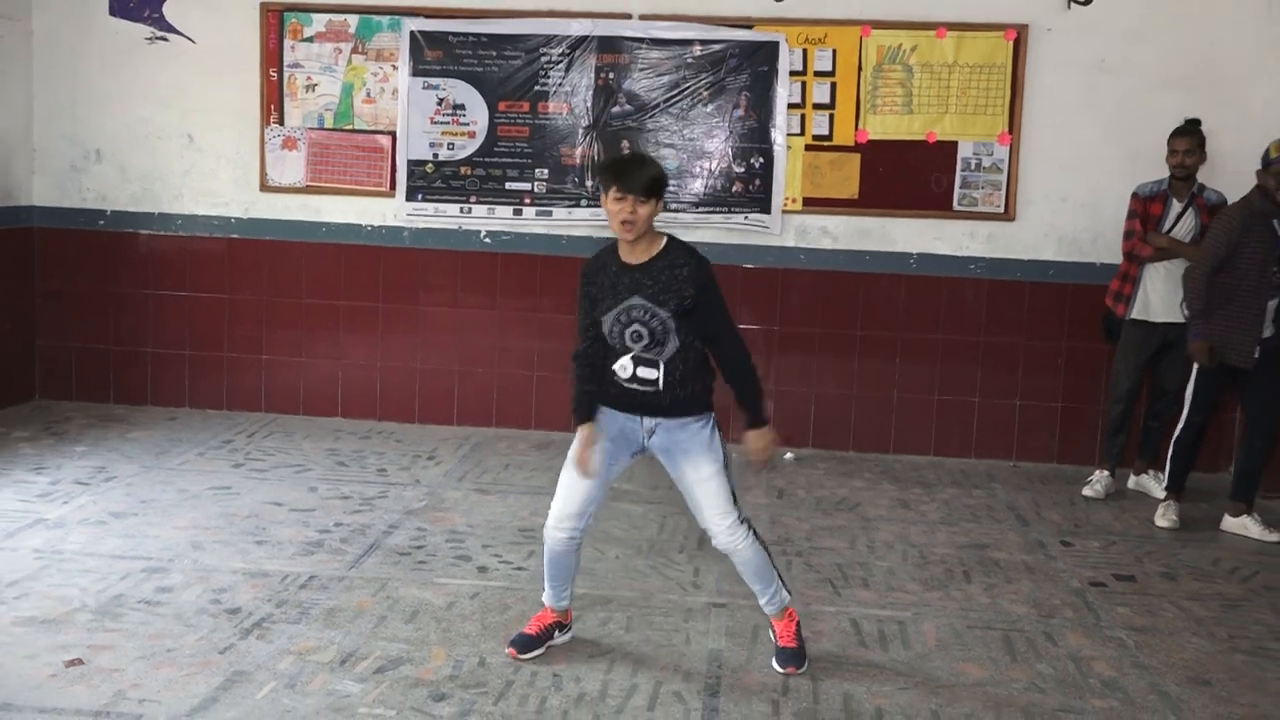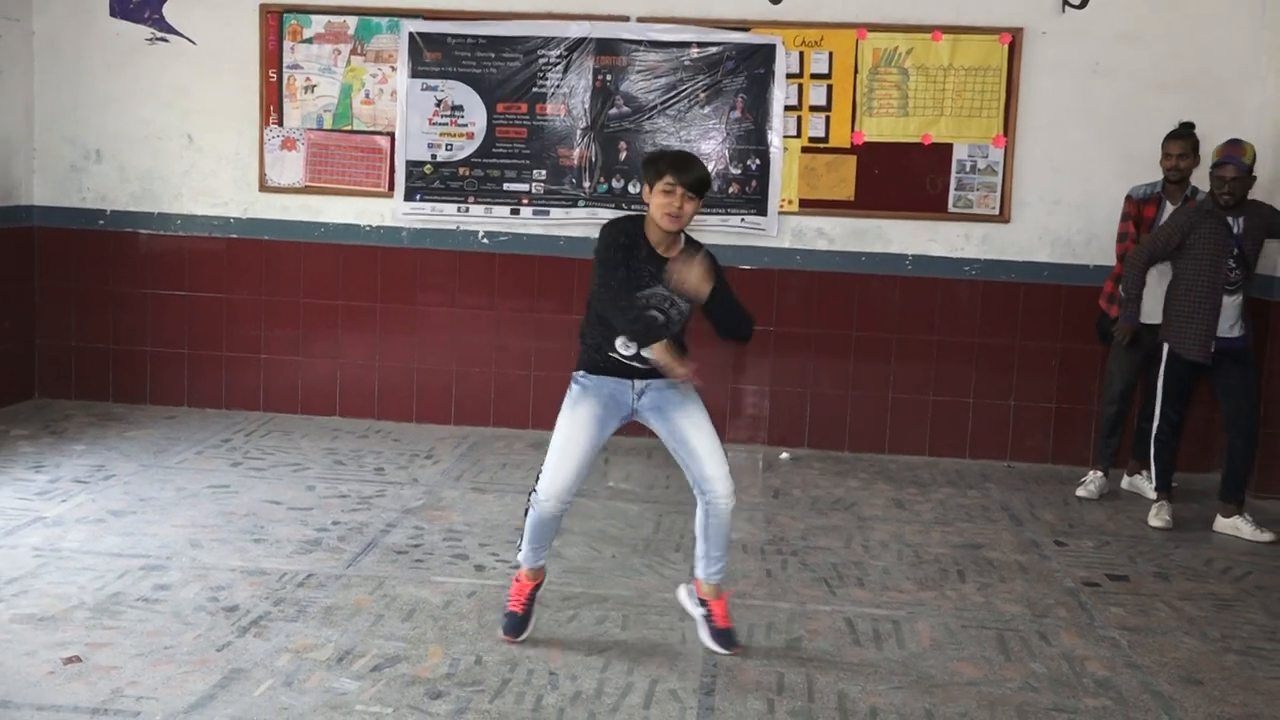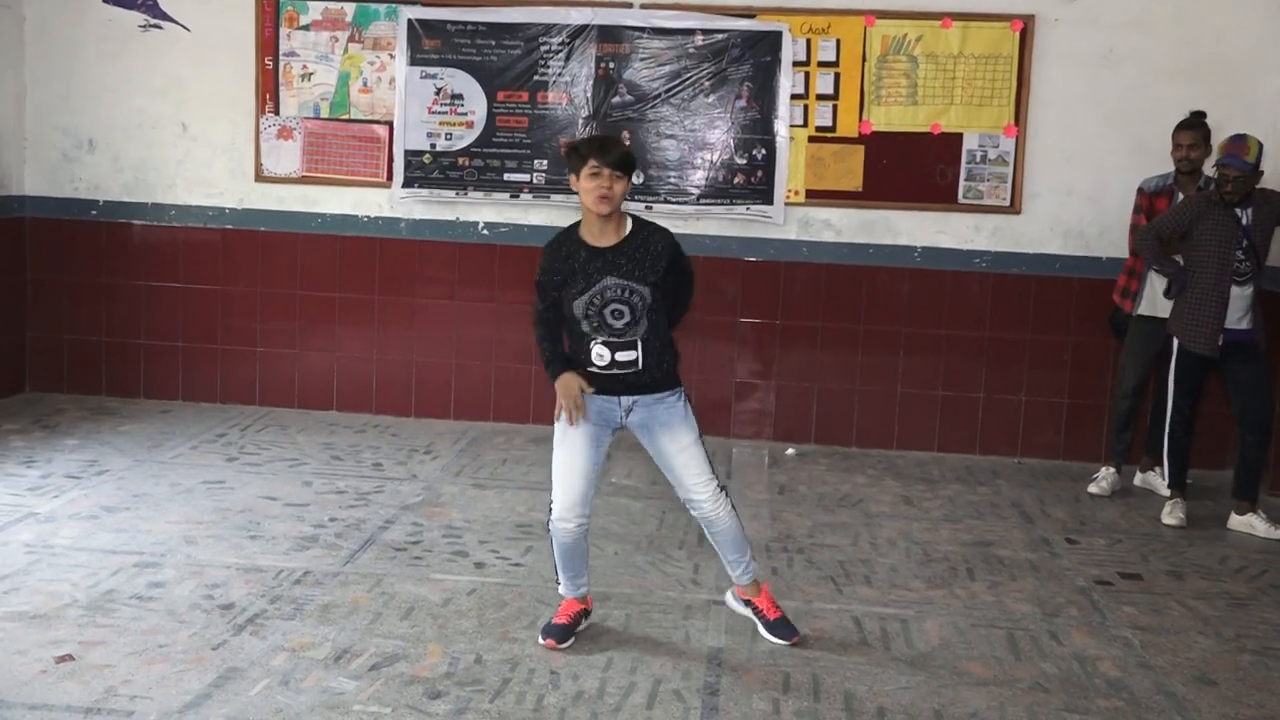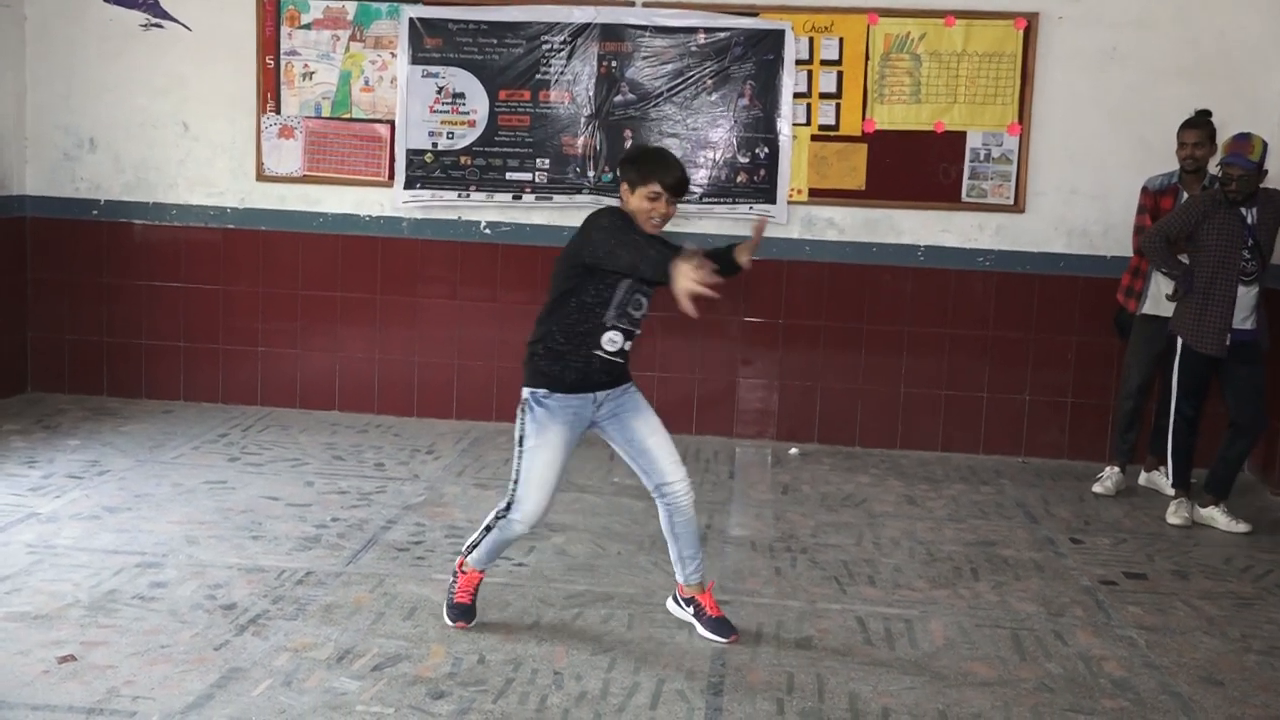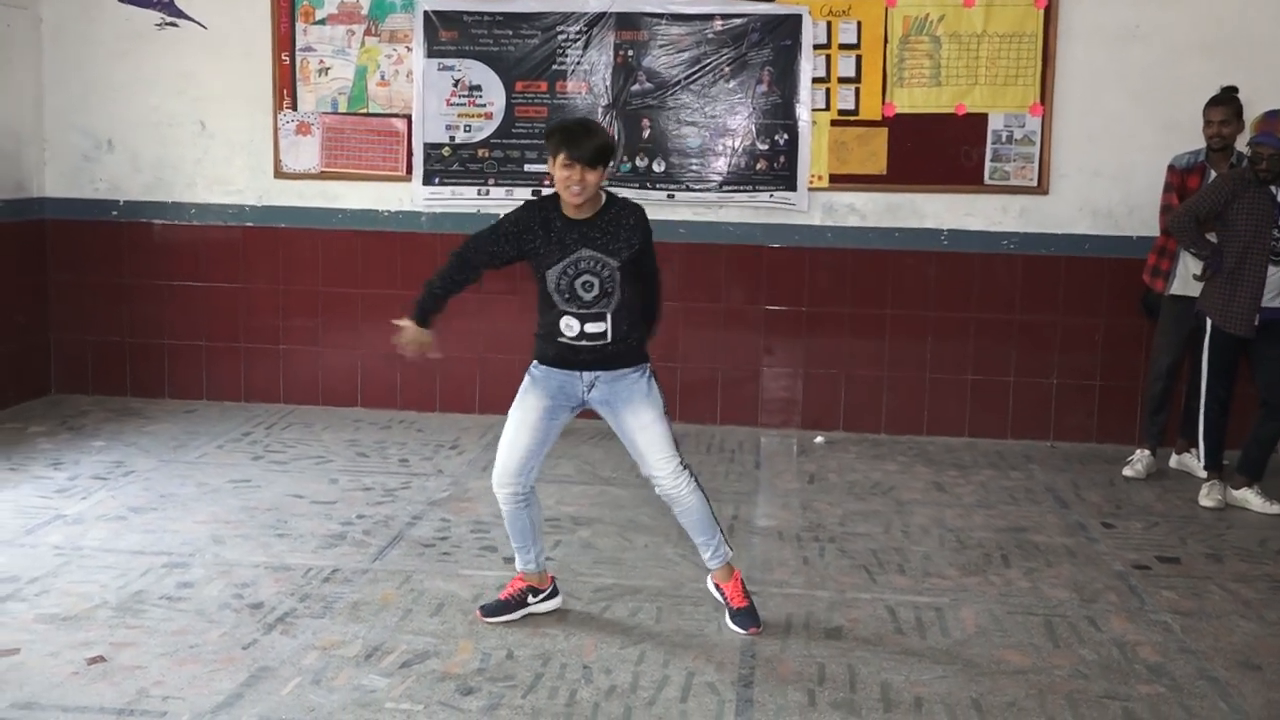
dt=0.5s
person 1, frame 1
left shoulder: (688, 267)
right shoulder: (596, 273)
left elbow: (726, 345)
right elbow: (590, 355)
left wrist: (757, 421)
right wrist: (586, 423)
left hip: (684, 421)
right hip: (611, 415)
left knee: (727, 528)
right knee: (561, 524)
left ankle: (783, 616)
right ankle: (555, 615)
person 1, frame 2
left shoulder: (700, 260)
right shoulder: (618, 236)
left elbow: (739, 331)
right elbow: (604, 302)
left wrist: (708, 292)
right wrist: (652, 343)
left hip: (668, 387)
right hip: (601, 383)
left knee: (719, 490)
right knee: (554, 491)
left ankle: (706, 592)
right ankle: (529, 574)
person 1, frame 3
left shoulder: (656, 243)
right shoulder: (559, 254)
left elbow: (681, 291)
right elbow: (546, 325)
right wrist: (560, 374)
left hip: (657, 396)
right hip: (587, 398)
left knee: (706, 499)
right knee: (567, 514)
left ankle: (749, 590)
right ankle: (574, 601)
person 1, frame 4
left shoulder: (644, 241)
right shoulder: (609, 229)
right elbow: (638, 252)
left wrist: (736, 255)
right wrist: (680, 266)
left hip: (615, 390)
right hip: (555, 392)
left knee: (676, 487)
right knee: (528, 510)
left ankle: (693, 592)
right ankle: (470, 570)
person 1, frame 5
left shoulder: (630, 219)
right shoulder: (532, 221)
right elbow: (470, 257)
left wrist: (640, 333)
right wrist: (421, 318)
left hip: (623, 372)
right hip: (553, 372)
left knee: (671, 477)
right knee: (509, 478)
left ankle: (725, 576)
right ankle: (535, 580)
person 2, frame 1
right shoulder: (1238, 217)
right elbow: (1198, 272)
right wrist: (1198, 329)
right hip: (1219, 342)
right knee: (1195, 419)
left ankle: (1238, 512)
right ankle: (1171, 498)
person 2, frame 2
right shoulder: (1190, 217)
right elbow: (1140, 258)
right wrist: (1131, 309)
left hip: (1234, 343)
right hip: (1184, 338)
left knee: (1245, 426)
right knee: (1168, 420)
left ankle: (1231, 512)
right ankle: (1162, 499)
person 2, frame 3
right shoulder: (1197, 208)
right elbow: (1146, 238)
right wrist: (1176, 273)
left hip: (1243, 335)
right hip: (1195, 329)
right knee: (1181, 415)
left ankle: (1245, 509)
right ankle: (1176, 496)
person 2, frame 4
right shoulder: (1203, 206)
right elbow: (1153, 240)
right wrist: (1183, 275)
left hip: (1246, 336)
right hip: (1199, 330)
right knee: (1185, 415)
left ankle: (1211, 502)
right ankle: (1181, 496)
person 2, frame 5
right shoulder: (1232, 184)
right elbow: (1180, 220)
right wrist: (1210, 254)
right hip: (1228, 309)
right knee: (1216, 395)
left ankle: (1243, 482)
right ankle: (1213, 478)
person 3, frame 1
left shoulder: (1215, 204)
right shoulder: (1144, 195)
right elbow: (1132, 249)
left wrist: (1166, 242)
right wrist: (1186, 250)
left hip: (1185, 317)
right hip: (1142, 312)
left knee: (1167, 396)
right knee: (1122, 391)
left ankle: (1143, 470)
right ankle: (1106, 470)
person 3, frame 2
right shoulder: (1138, 197)
right elbow: (1125, 252)
right hip: (1133, 313)
left knee: (1159, 397)
right knee: (1116, 392)
left ankle: (1136, 470)
right ankle: (1099, 471)
person 3, frame 3
right shoulder: (1151, 189)
right elbow: (1138, 244)
right hip: (1148, 306)
left knee: (1172, 392)
right knee: (1129, 387)
left ankle: (1149, 467)
right ankle: (1112, 467)
person 3, frame 4
right shoulder: (1156, 188)
right elbow: (1142, 243)
right hip: (1153, 305)
right knee: (1134, 386)
left ankle: (1154, 466)
right ankle: (1116, 466)
person 3, frame 5
right shoulder: (1181, 166)
right elbow: (1168, 222)
right hip: (1180, 285)
left knee: (1206, 372)
right knee: (1163, 368)
left ankle: (1185, 448)
right ankle: (1147, 449)
